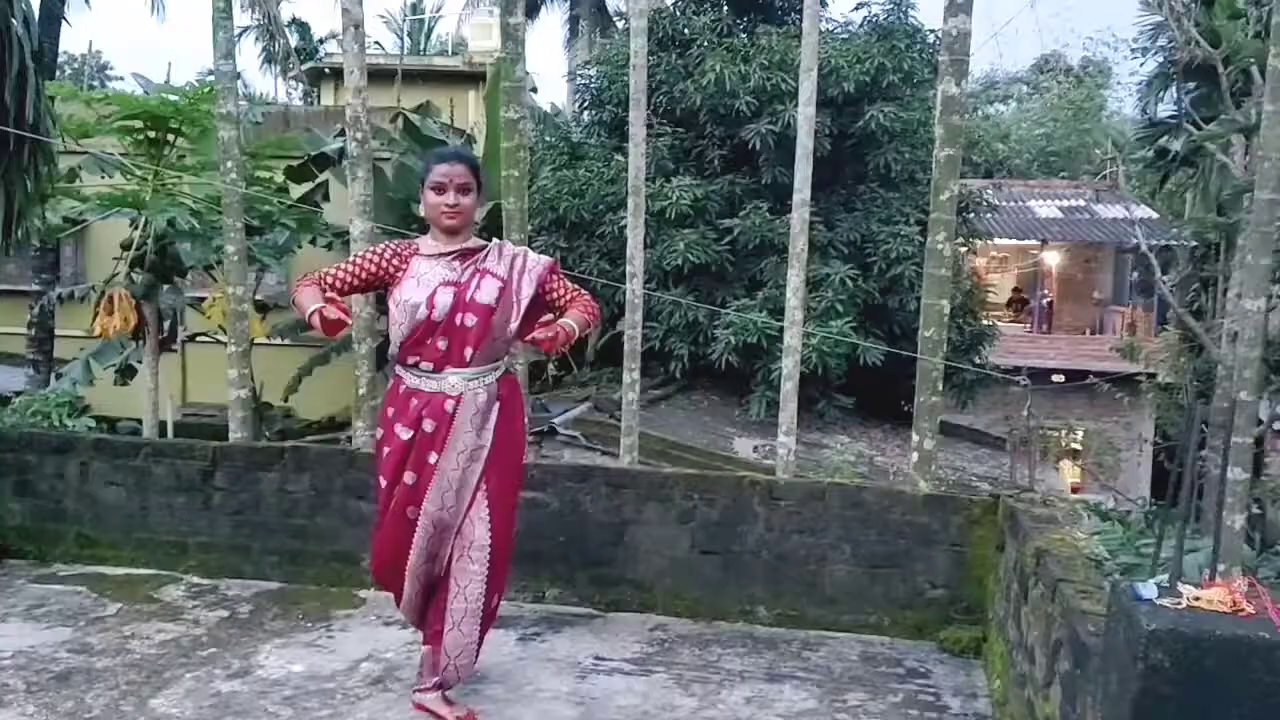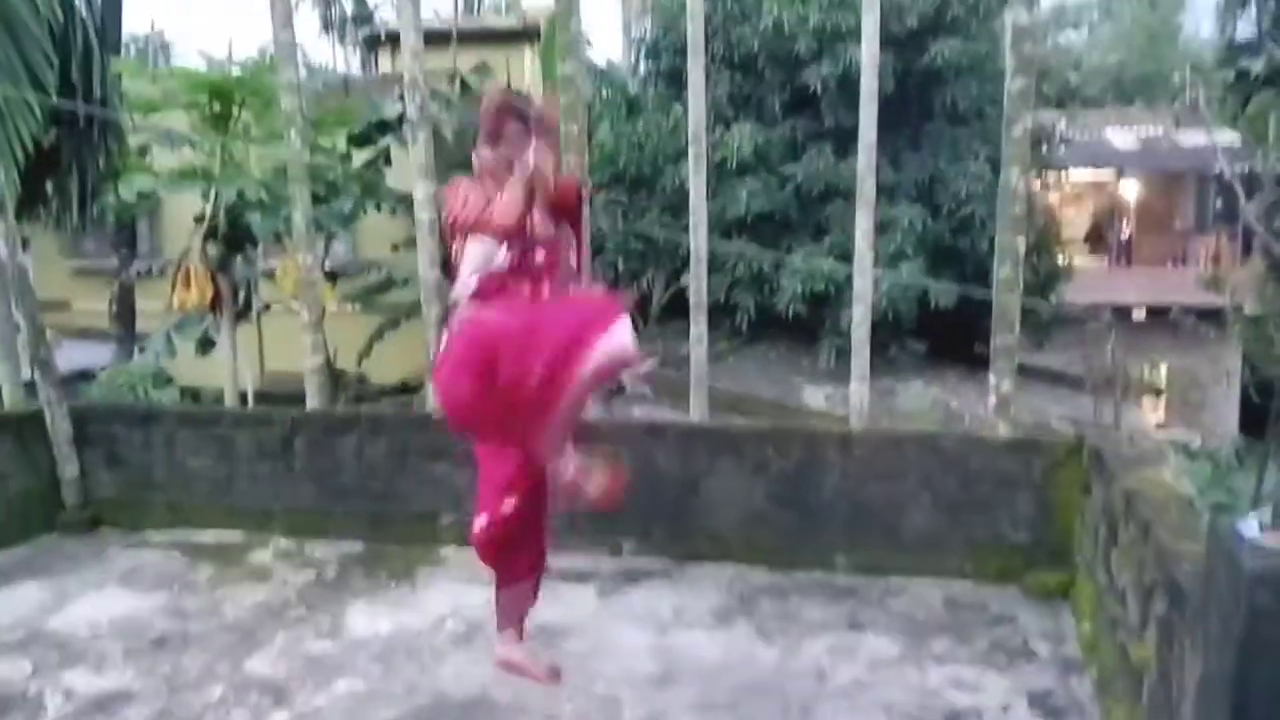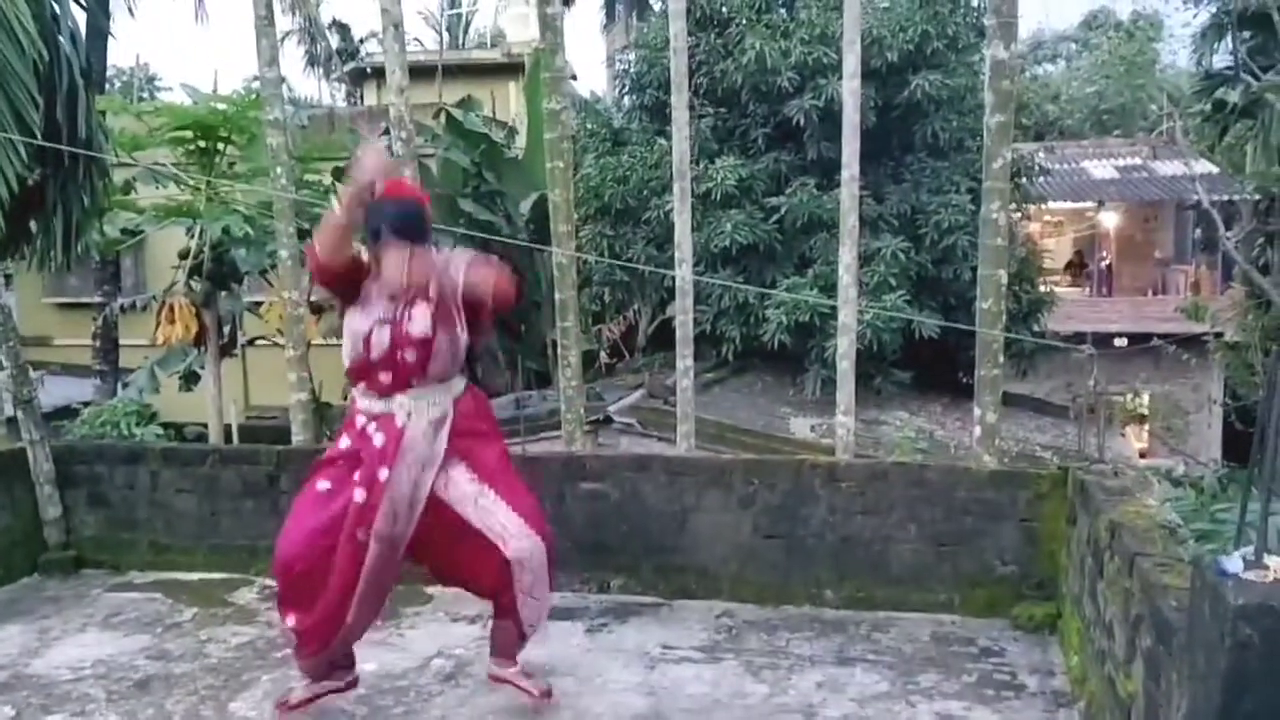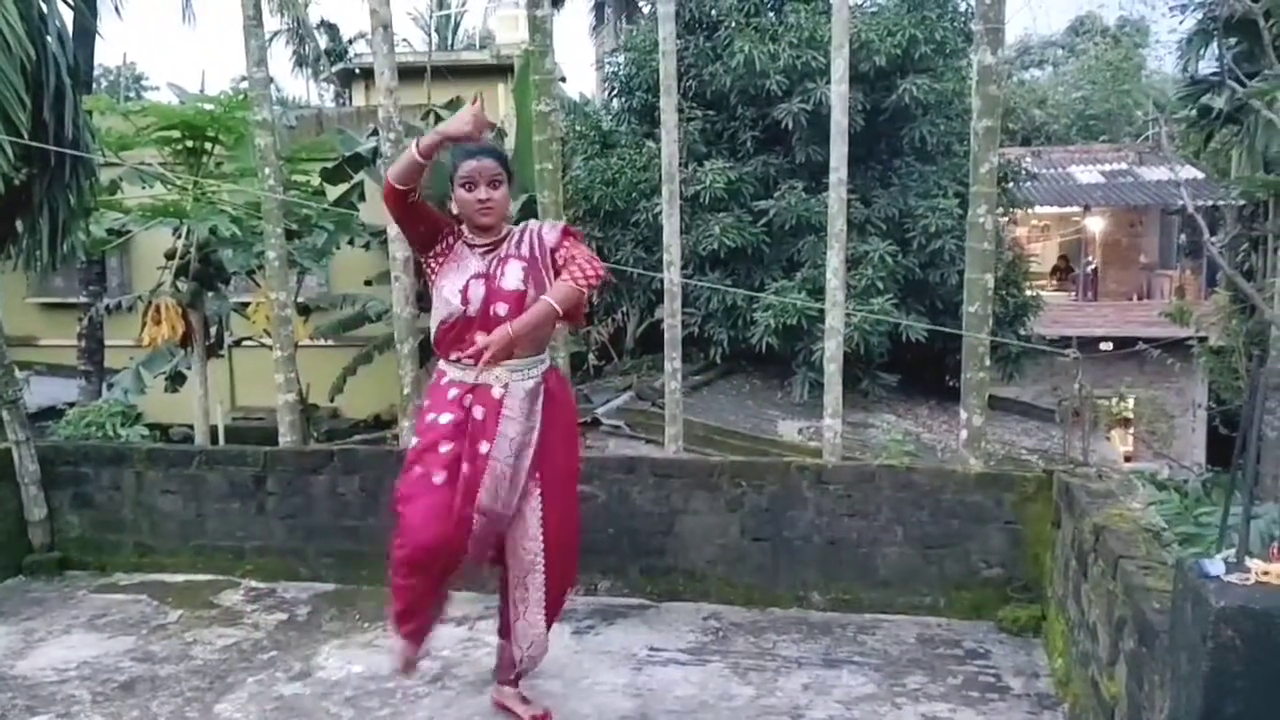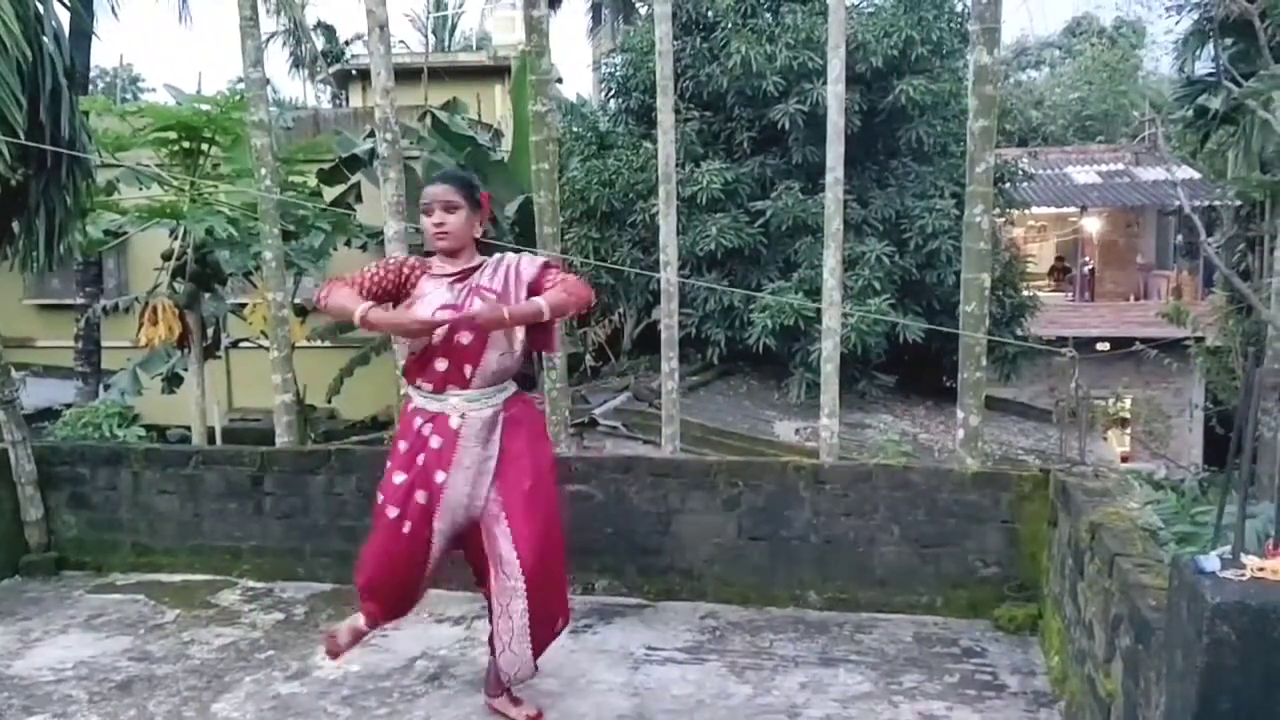
dt=1s
person 1, frame 1
left shoulder: (513, 263)
right shoulder: (397, 258)
left elbow: (582, 303)
right elbow: (311, 284)
left wrist: (565, 327)
right wrist: (318, 310)
left hip: (483, 419)
right hip: (415, 416)
left knee: (473, 544)
right knee: (410, 536)
person 1, frame 2
left shoulder: (561, 195)
right shoulder: (465, 194)
left elbow: (558, 189)
right elbow: (505, 217)
left wrist: (535, 147)
right wrist: (517, 173)
left hip: (547, 353)
right hip: (482, 346)
left knee: (514, 498)
left ankle: (511, 641)
right ankle: (558, 457)
person 1, frame 3
left shoulder: (454, 269)
right shoulder: (355, 273)
left elbow: (501, 289)
right elbow: (321, 259)
left wrist: (428, 269)
right wrist: (357, 188)
left hip: (450, 429)
right hip: (373, 435)
left knee: (520, 542)
right knee: (306, 550)
left ankle: (506, 661)
right ankle: (329, 670)
person 1, frame 4
left shoulder: (542, 240)
right shoulder: (440, 244)
left elbow: (588, 272)
right elbow: (396, 191)
left wrist: (519, 327)
right wrist: (444, 136)
left hip: (532, 403)
right hip: (457, 400)
left knee: (534, 540)
right knee: (430, 528)
right ankle: (413, 626)
person 1, frame 5
left shoulder: (514, 269)
right shoulder: (408, 272)
left elbow: (576, 294)
right elbow: (331, 293)
left wrist: (507, 315)
right wrist: (381, 318)
left hip: (501, 433)
right hip: (427, 431)
left knee: (520, 558)
right knee: (400, 548)
right ankle: (369, 616)
